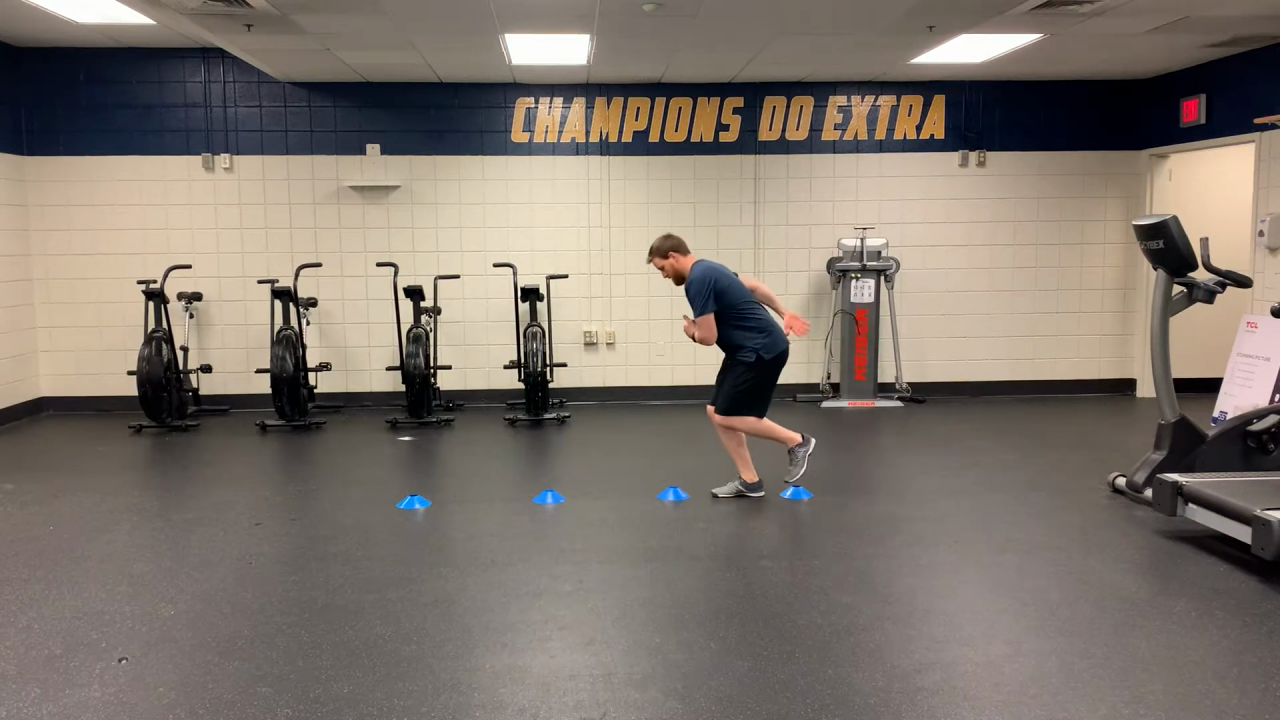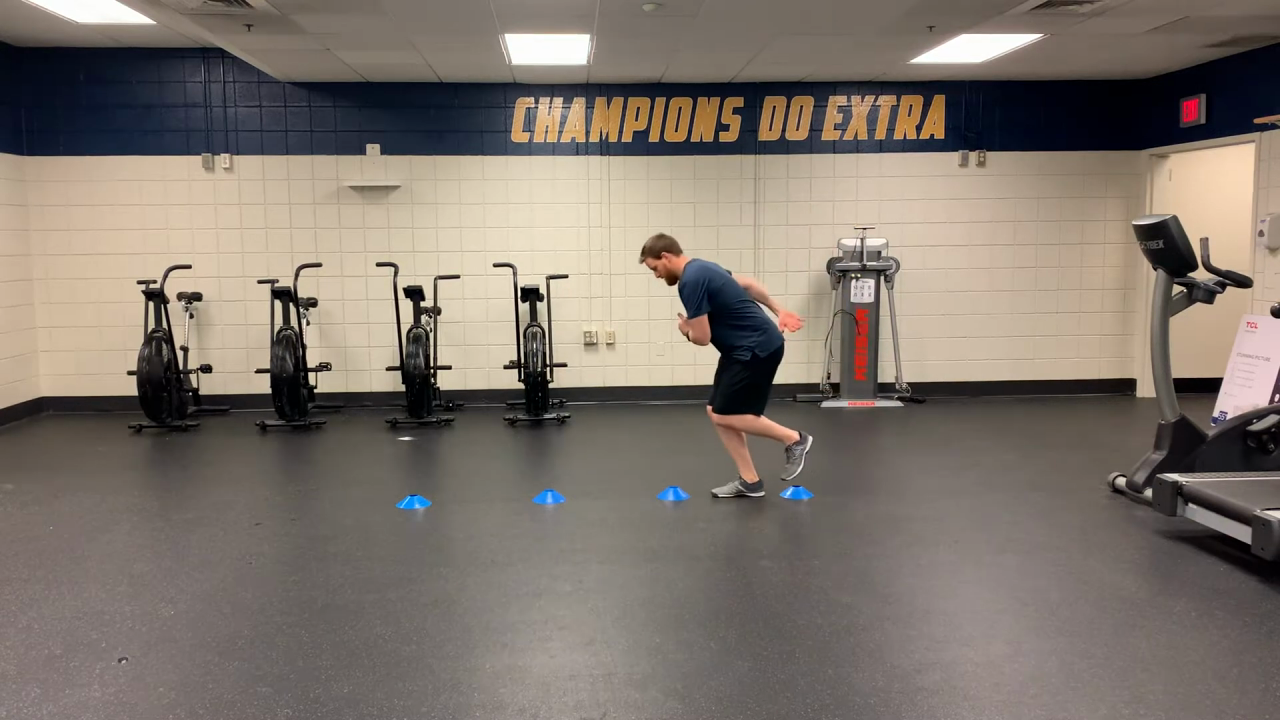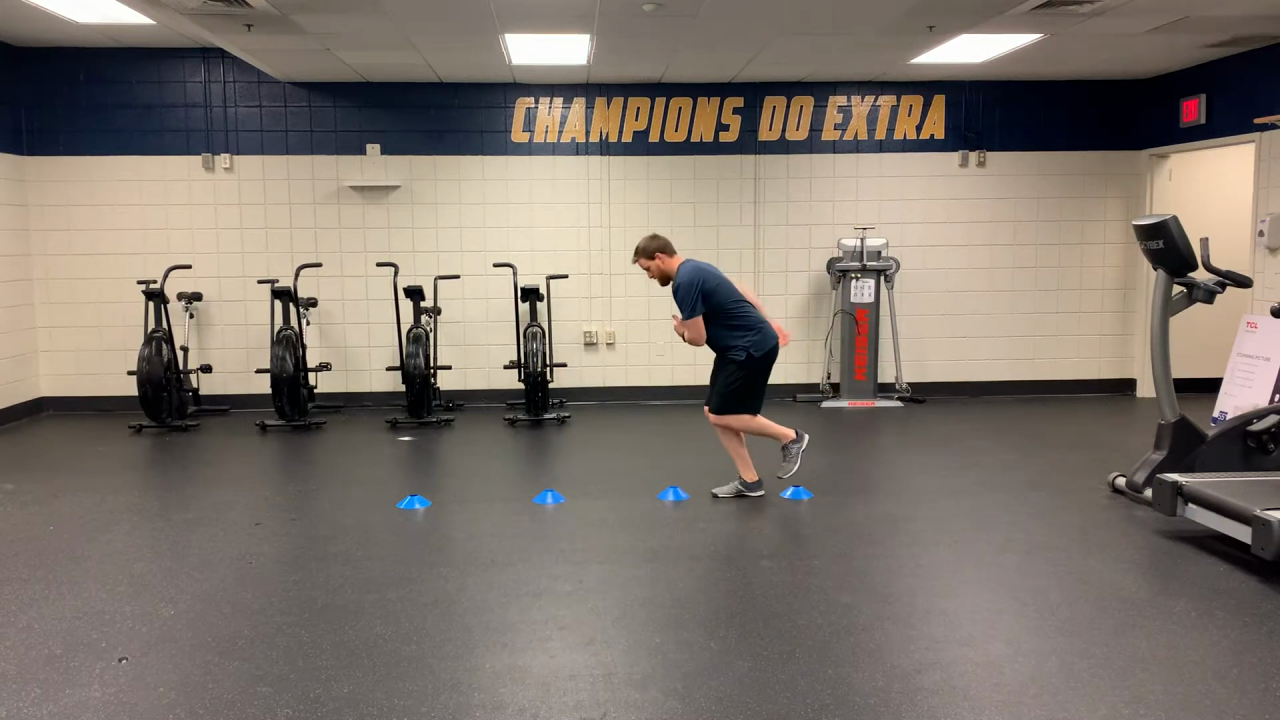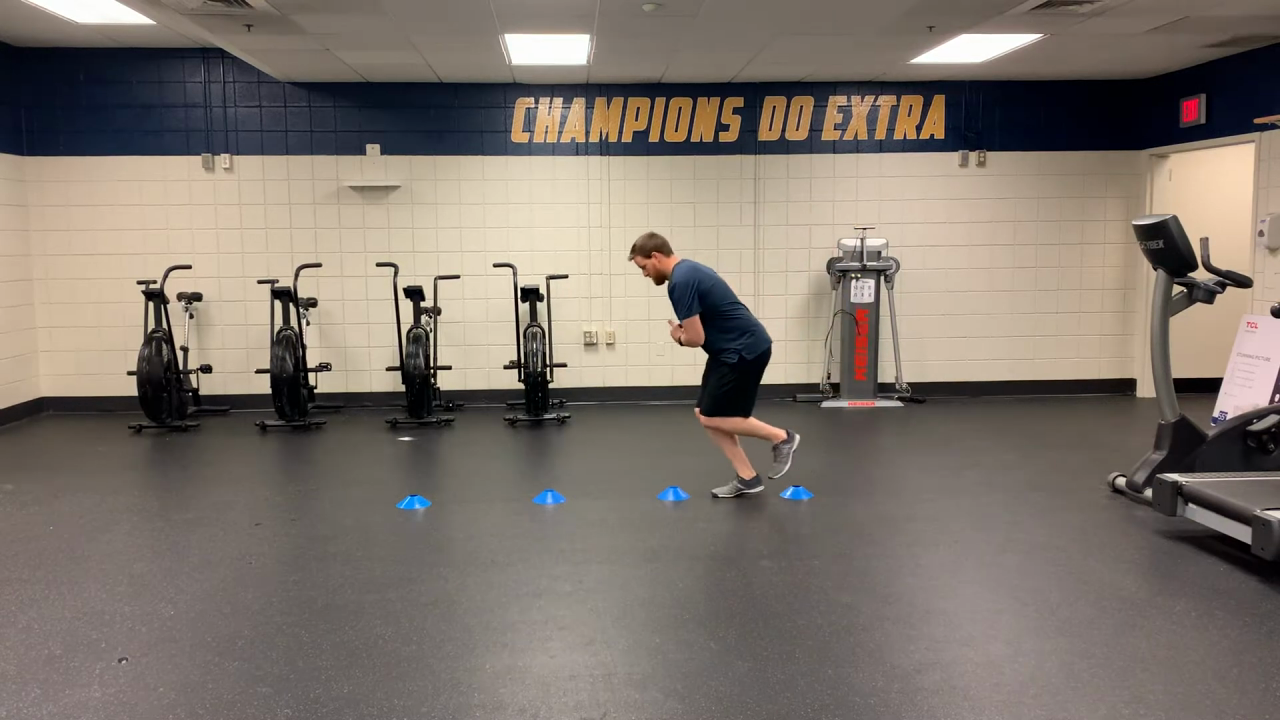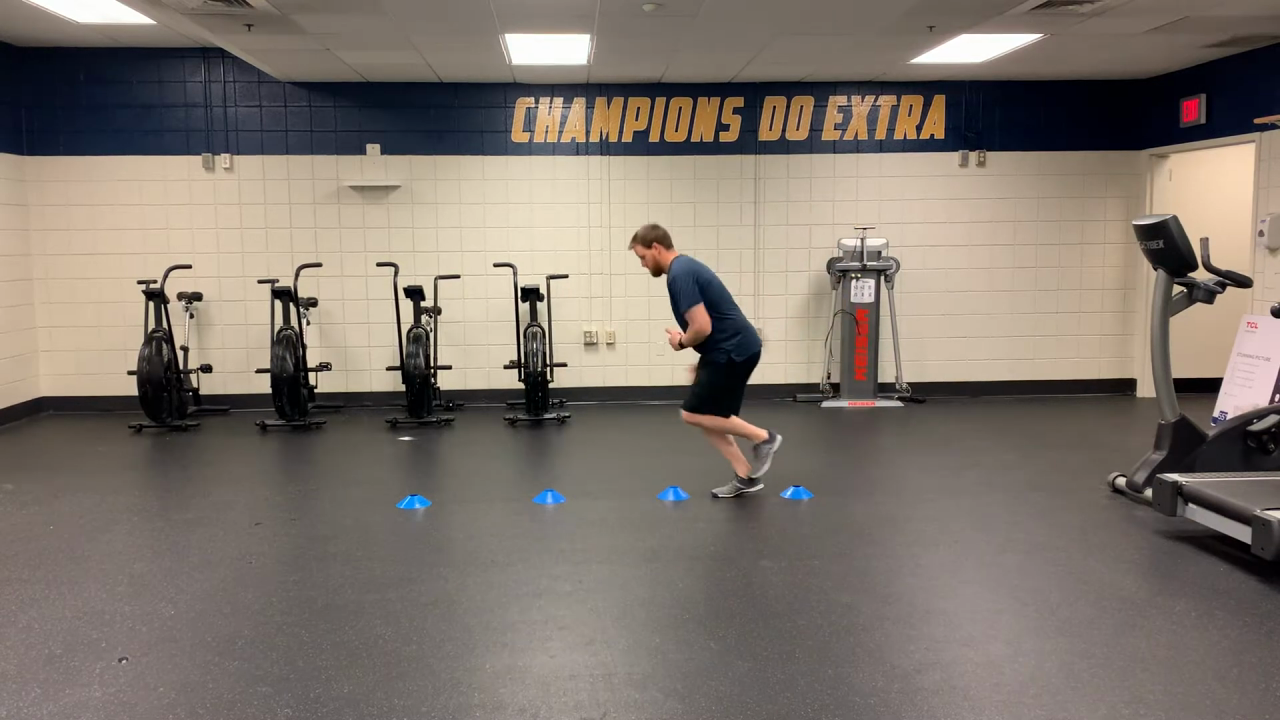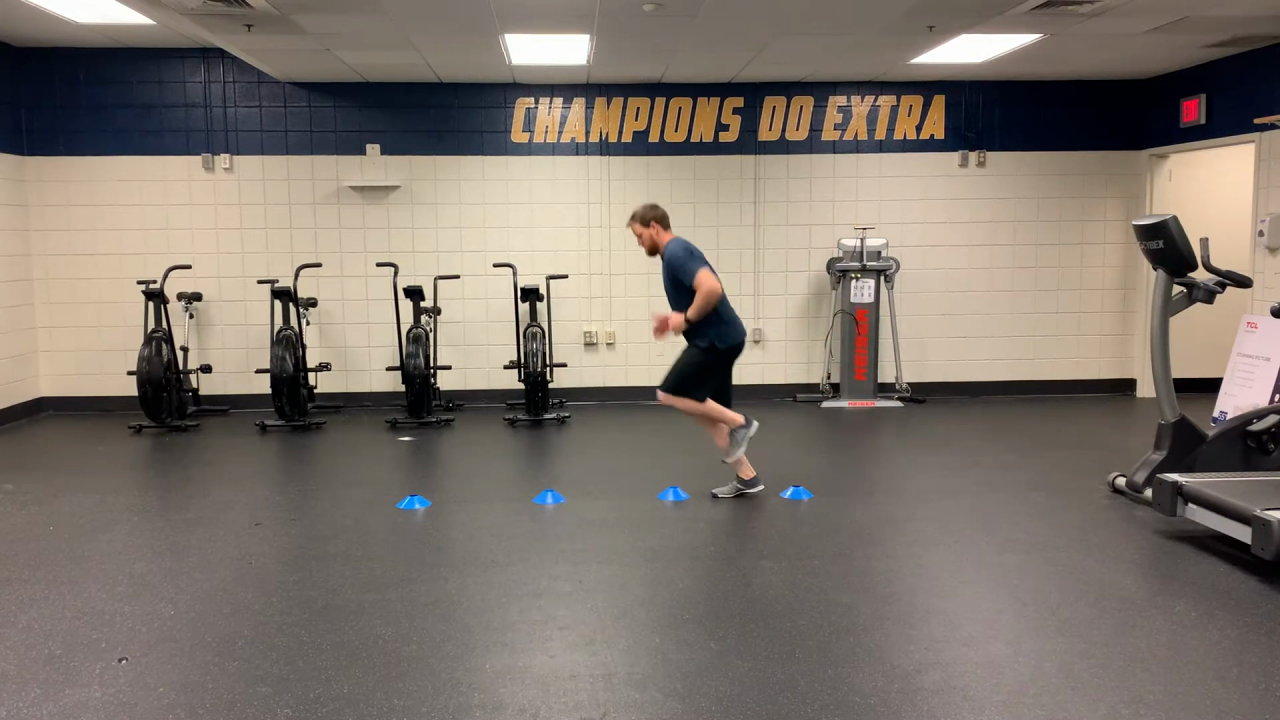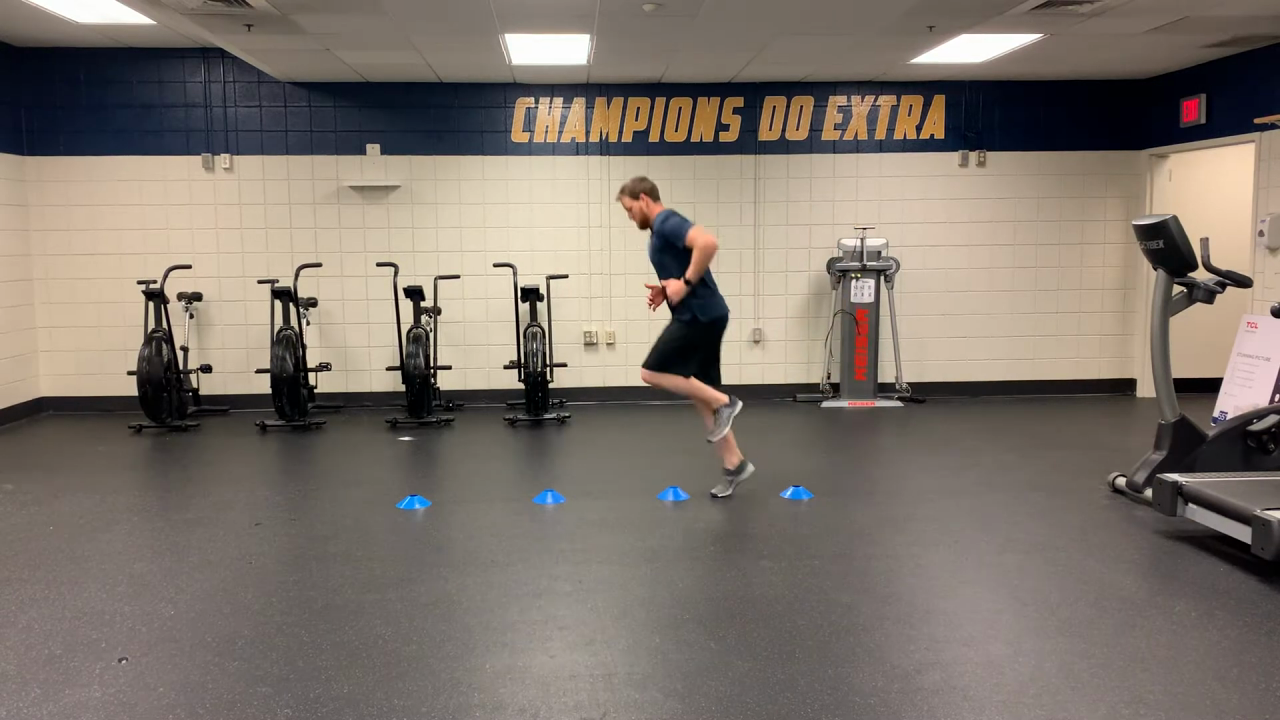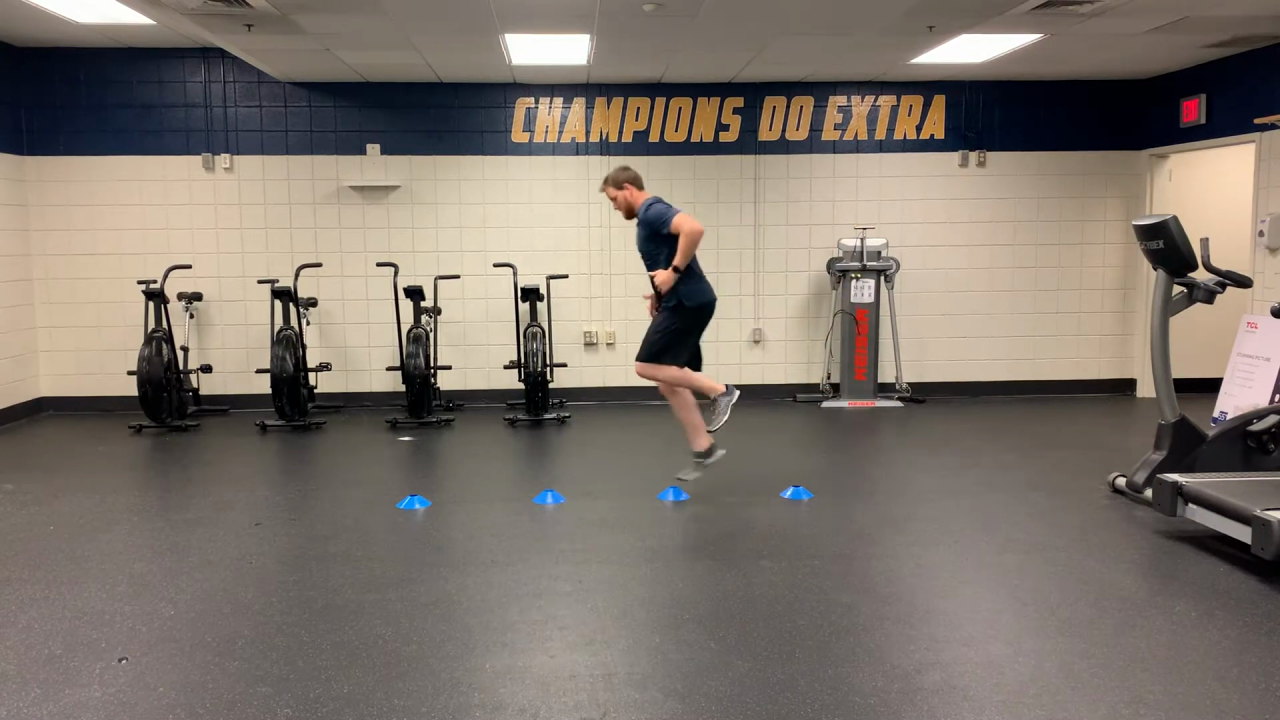
dt=0.1s
person 1, frame 1
left shoulder: (697, 280)
right shoulder: (706, 270)
left elbow: (708, 336)
right elbow: (754, 286)
left wrist: (691, 333)
right wrist: (783, 313)
left hip: (761, 351)
right hip: (751, 348)
left knee: (727, 417)
right knee: (716, 412)
left ankle: (797, 441)
right ankle: (749, 481)
person 1, frame 2
left shoulder: (691, 281)
right shoulder: (700, 270)
left elbow: (702, 337)
right elbow: (747, 284)
left wrist: (686, 330)
right wrist: (777, 311)
left hip: (756, 349)
right hip: (745, 347)
left knee: (725, 416)
right knee: (716, 413)
left ankle: (794, 439)
right ankle: (749, 481)
person 1, frame 3
left shoulder: (685, 282)
right shoulder: (693, 271)
left elbow: (697, 337)
right elbow: (742, 292)
left wrist: (681, 330)
right wrist: (769, 322)
left hip: (751, 348)
right hip: (743, 346)
left knee: (722, 416)
right knee: (714, 412)
left ankle: (791, 437)
right ankle: (749, 480)
person 1, frame 4
left shoulder: (681, 282)
right shoulder: (688, 271)
left elbow: (695, 338)
left wrist: (678, 337)
left hip: (743, 351)
right hip: (735, 348)
left knee: (712, 418)
right knee: (706, 414)
left ankle: (782, 438)
right ankle: (747, 478)
person 1, frame 5
left shoulder: (680, 275)
right shoulder: (684, 268)
left elbow: (702, 328)
left wrist: (681, 342)
left hip: (733, 351)
right hip: (729, 350)
left knee: (694, 414)
right knee: (713, 418)
left ankle: (762, 437)
right ankle: (745, 477)
person 1, frame 6
left shoulder: (676, 254)
right shoulder: (675, 252)
left elbow: (712, 288)
left wrist: (686, 318)
right wrist: (674, 318)
left hip: (716, 340)
right hip: (716, 339)
left knee: (669, 394)
right knee: (704, 410)
left ankle: (738, 423)
right ankle: (747, 477)
person 1, frame 7
left shoulder: (666, 223)
right shoulder: (663, 228)
left elbow: (708, 242)
left wrist: (685, 283)
right wrist: (665, 290)
left hip: (700, 316)
right hip: (697, 316)
left knee: (653, 374)
right knee: (701, 393)
left ankle: (725, 402)
right ankle: (736, 464)
person 1, frame 8
left shoulder: (651, 210)
right shoulder: (649, 216)
left elbow: (694, 228)
left wrist: (674, 271)
right wrist: (658, 295)
left hip: (686, 301)
right hip: (684, 302)
left knee: (647, 367)
right knee: (670, 379)
left ankle: (719, 391)
right ankle: (704, 447)
